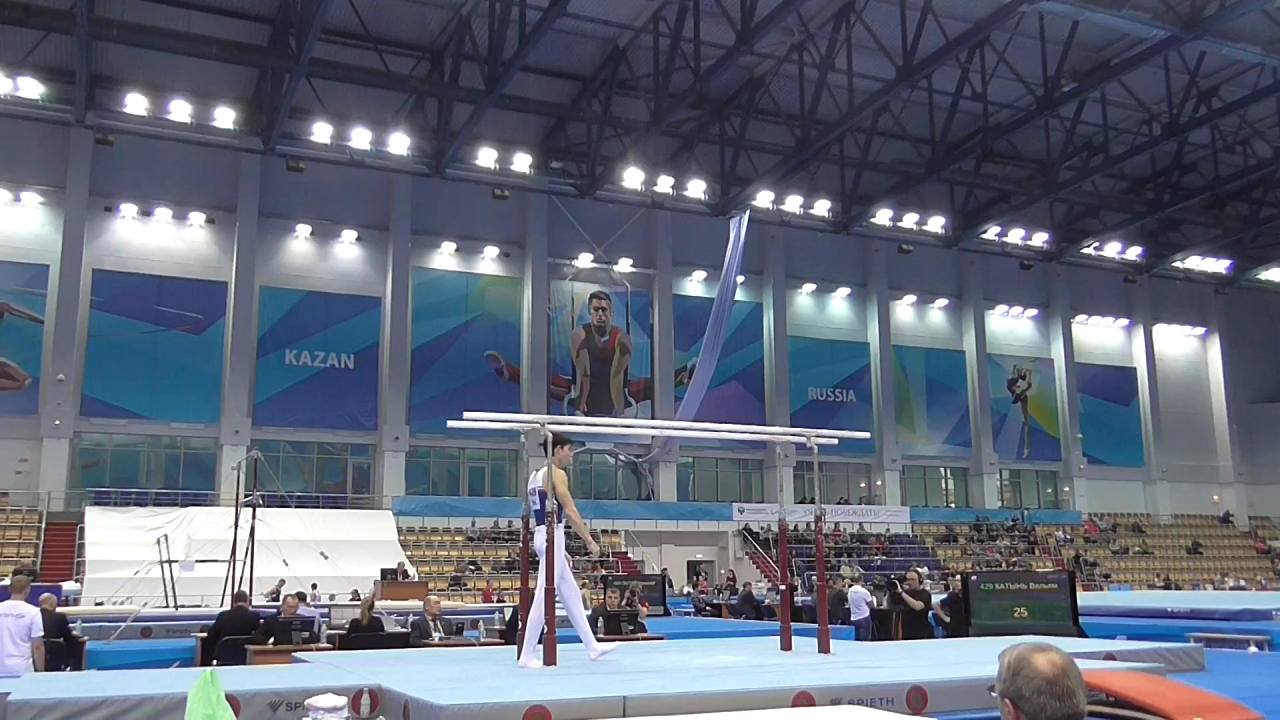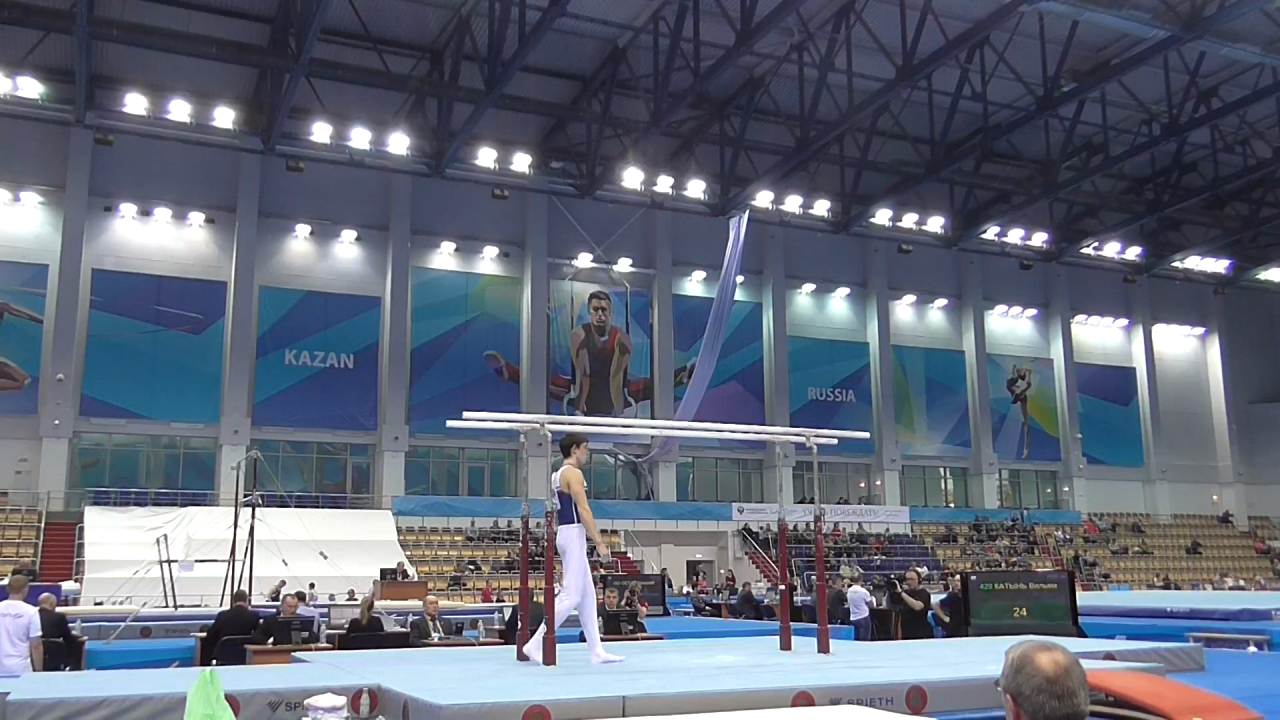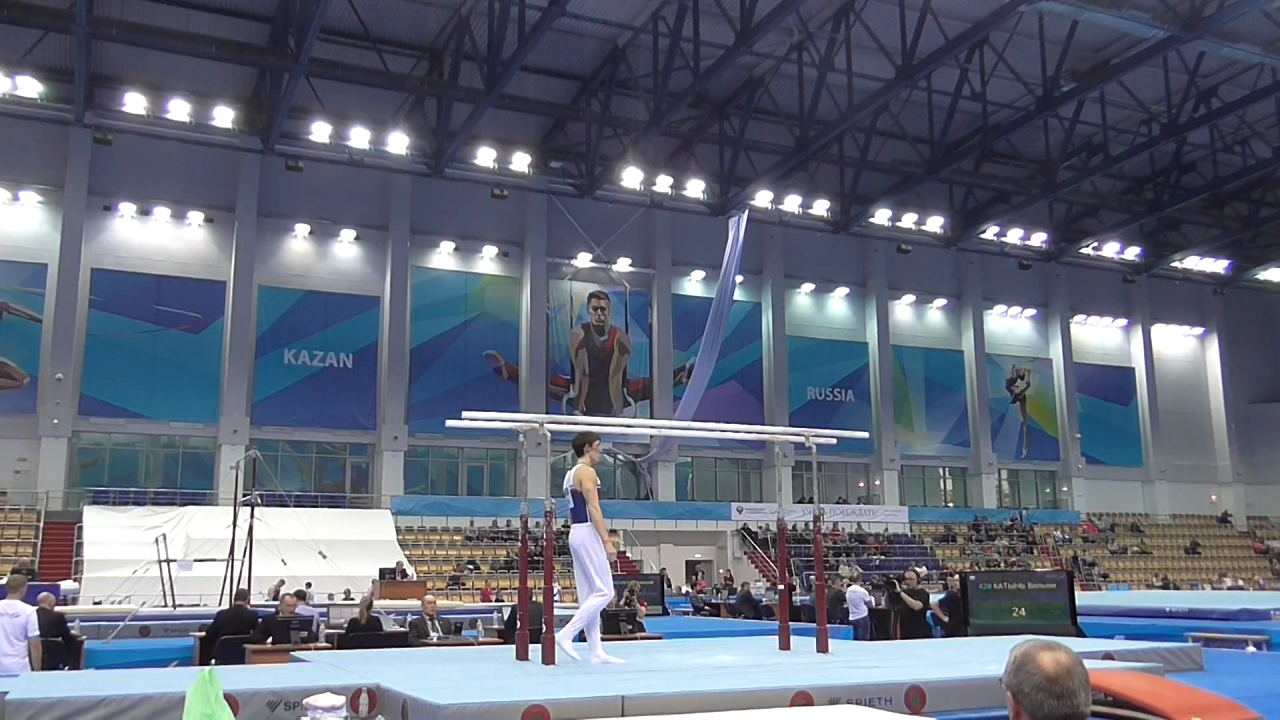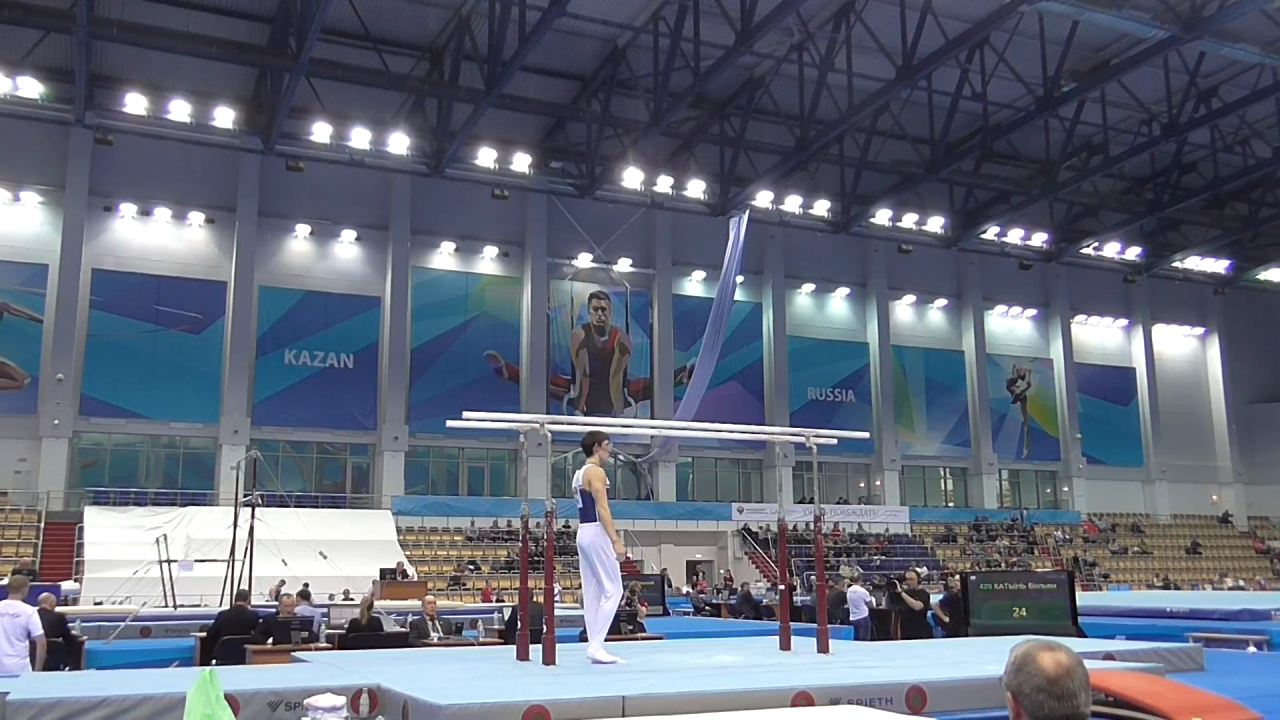
dt=0.2s
person 1, frame 1
left shoulder: (535, 476)
right shoulder: (557, 474)
right elbow: (570, 511)
right wrist: (589, 540)
left hip: (542, 534)
right hip: (552, 536)
left knee: (571, 596)
right knee: (544, 598)
left ankle: (592, 647)
right ankle: (527, 654)
person 1, frame 2
left shoulder: (558, 475)
right shoulder: (573, 472)
right elbow: (584, 510)
right wrist: (600, 542)
left hip: (565, 534)
right hip: (574, 535)
left knee: (587, 595)
right knee: (571, 596)
left ankle: (596, 651)
right ankle: (536, 643)
person 1, frame 3
left shoulder: (571, 473)
right shoulder: (587, 471)
right elbow: (594, 508)
right wrist: (606, 540)
left hip: (576, 533)
right hip: (587, 533)
left knee: (589, 594)
right knee: (605, 591)
left ankle: (595, 651)
right ankle: (566, 634)
person 1, frame 4
left shoulder: (579, 474)
right shoulder: (596, 472)
right elbow: (602, 508)
right wrist: (616, 540)
left hip: (583, 533)
right hip: (596, 534)
left knee: (593, 596)
right knee: (613, 592)
left ankle: (596, 647)
right ankle: (595, 646)
